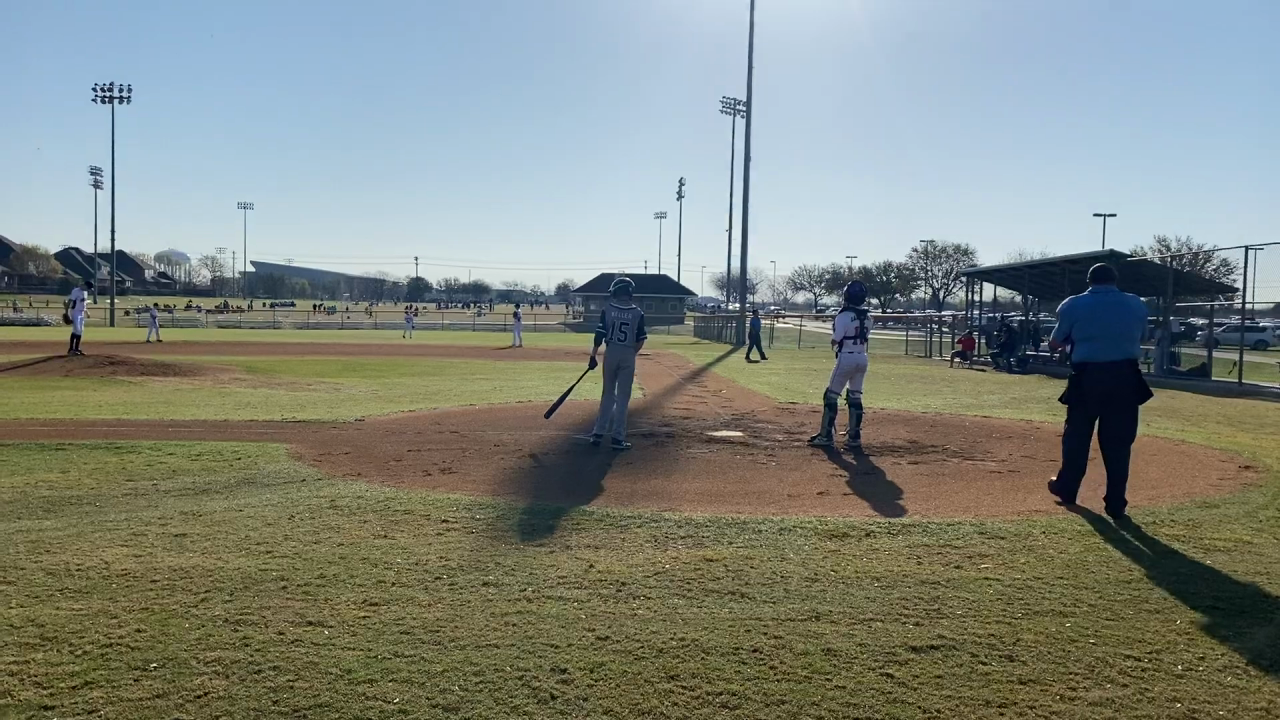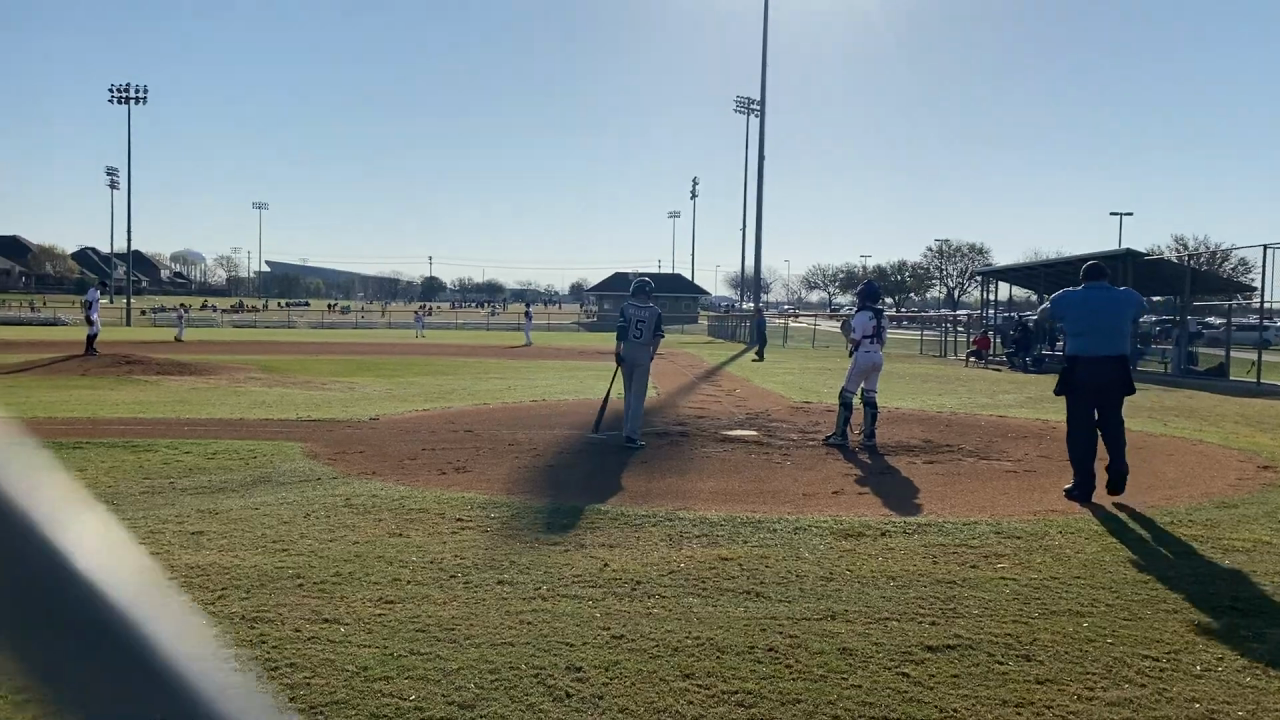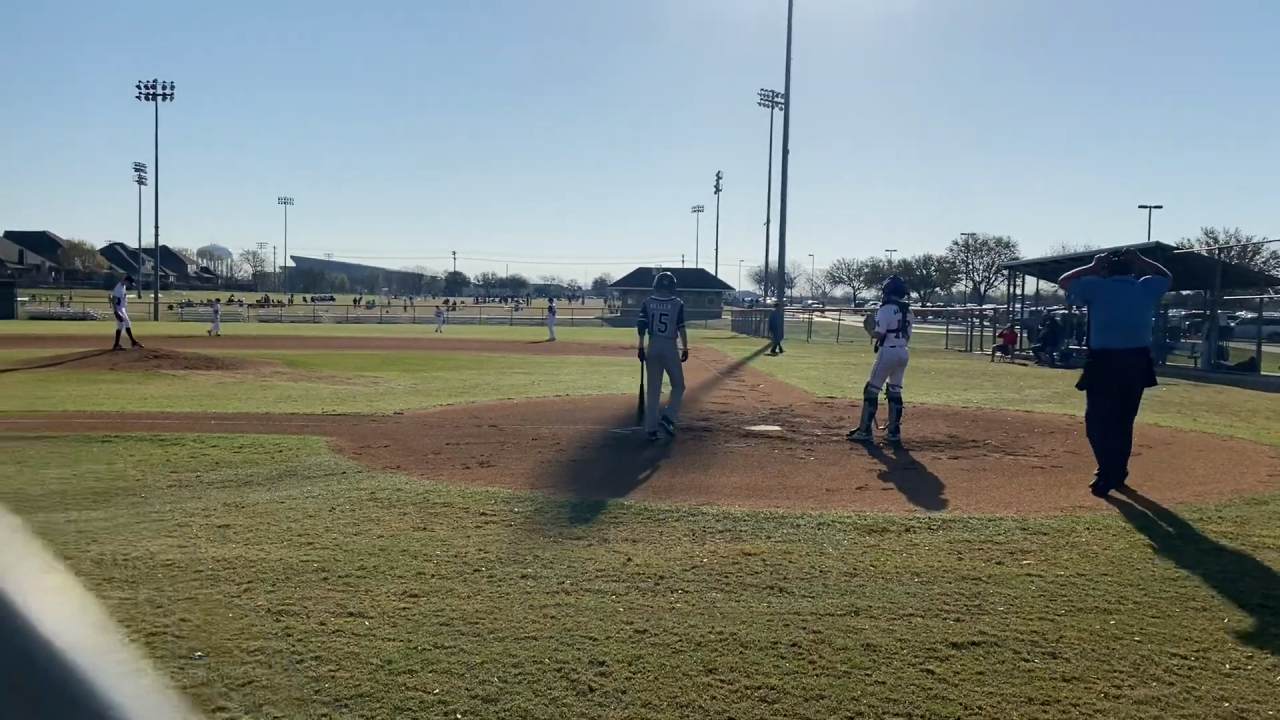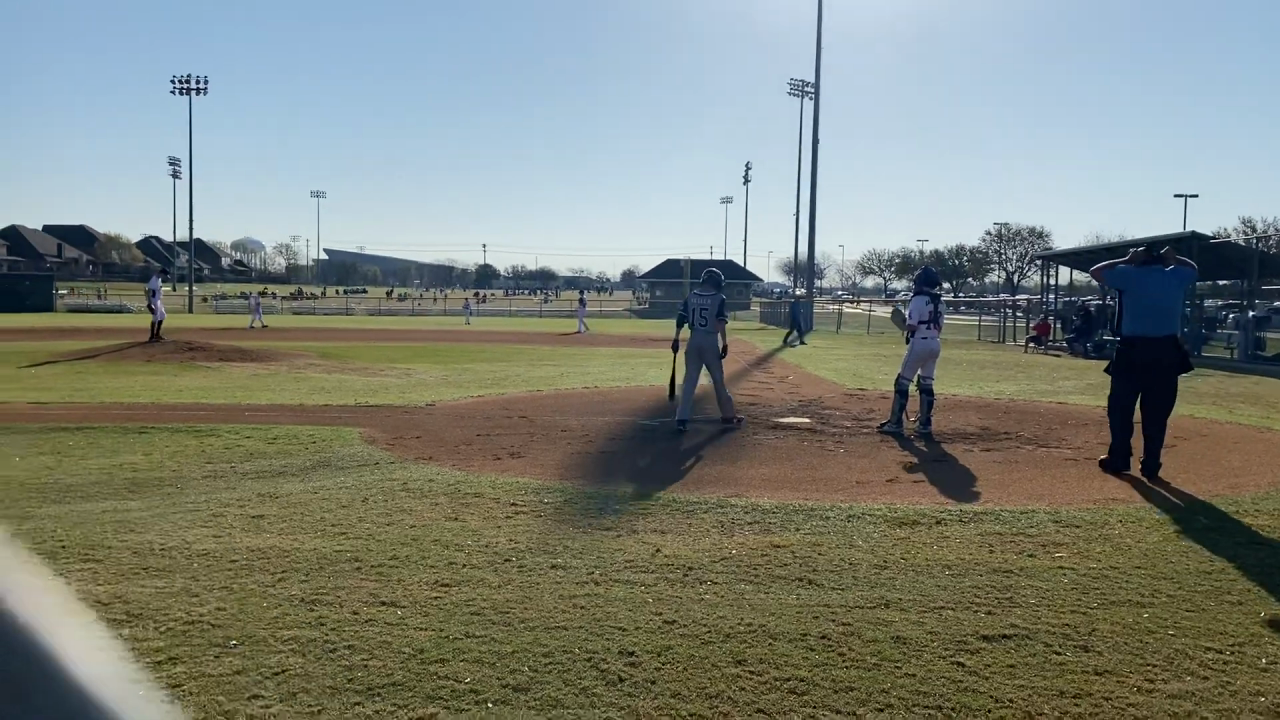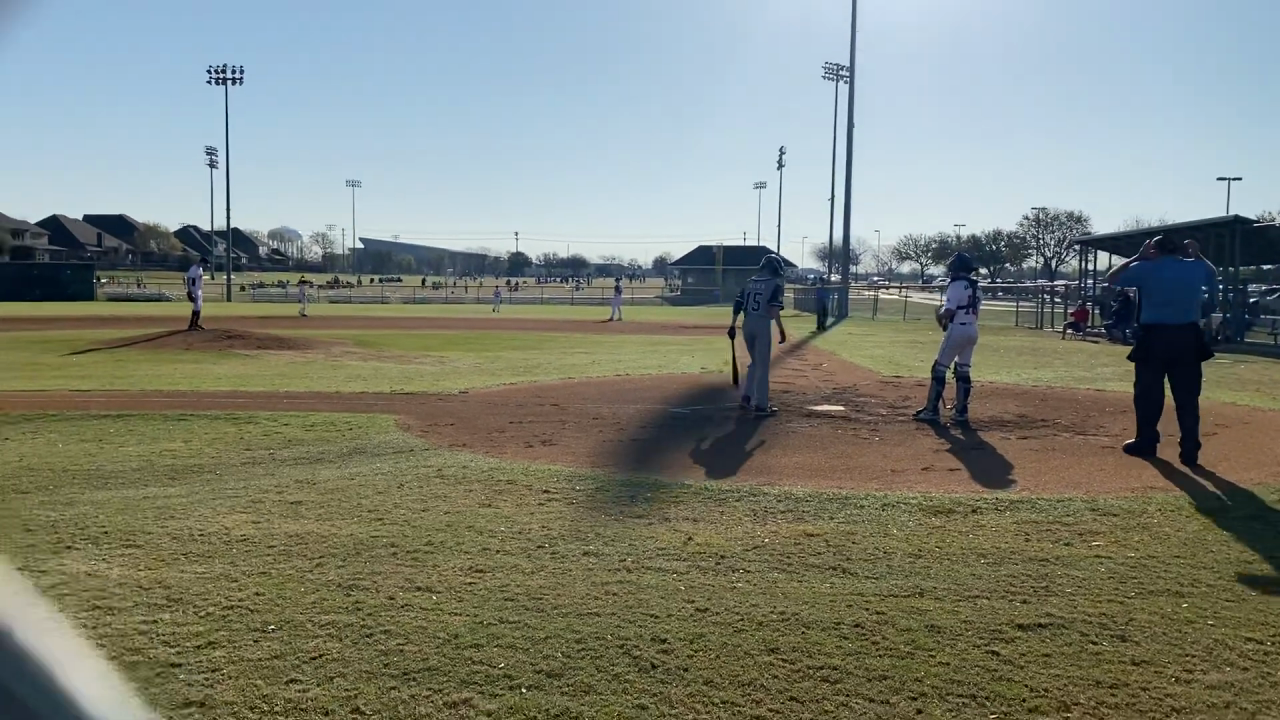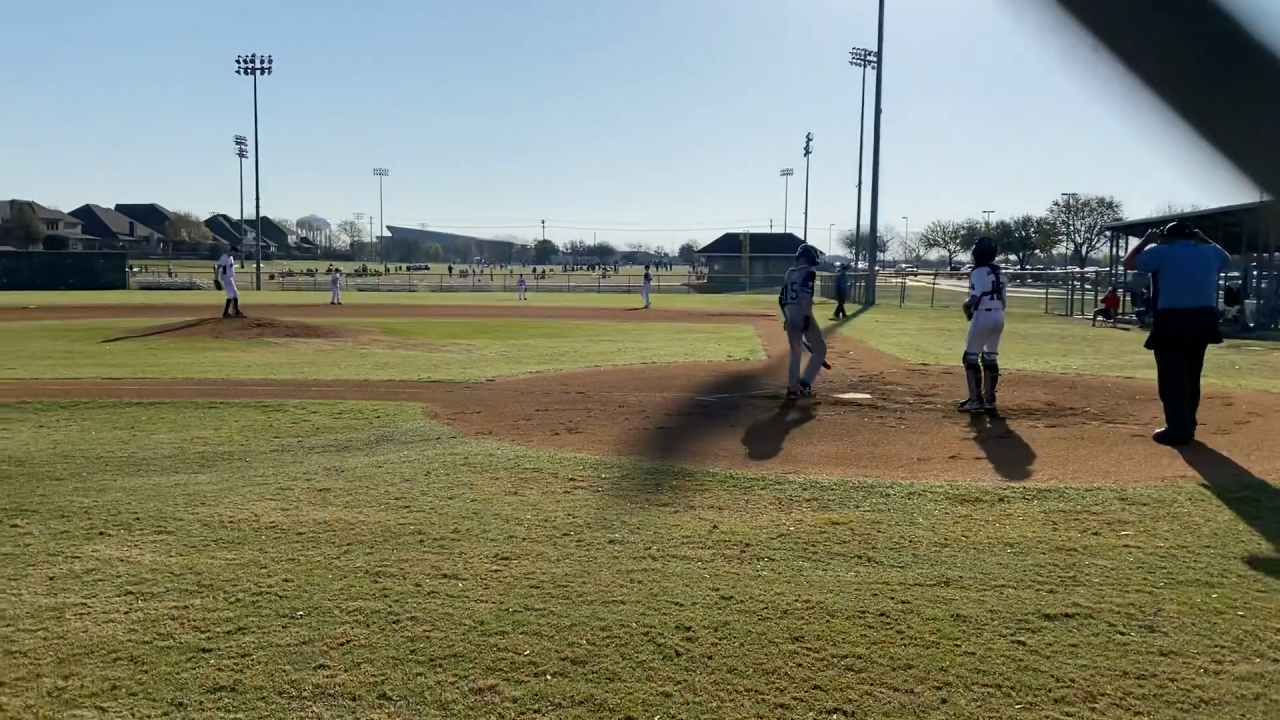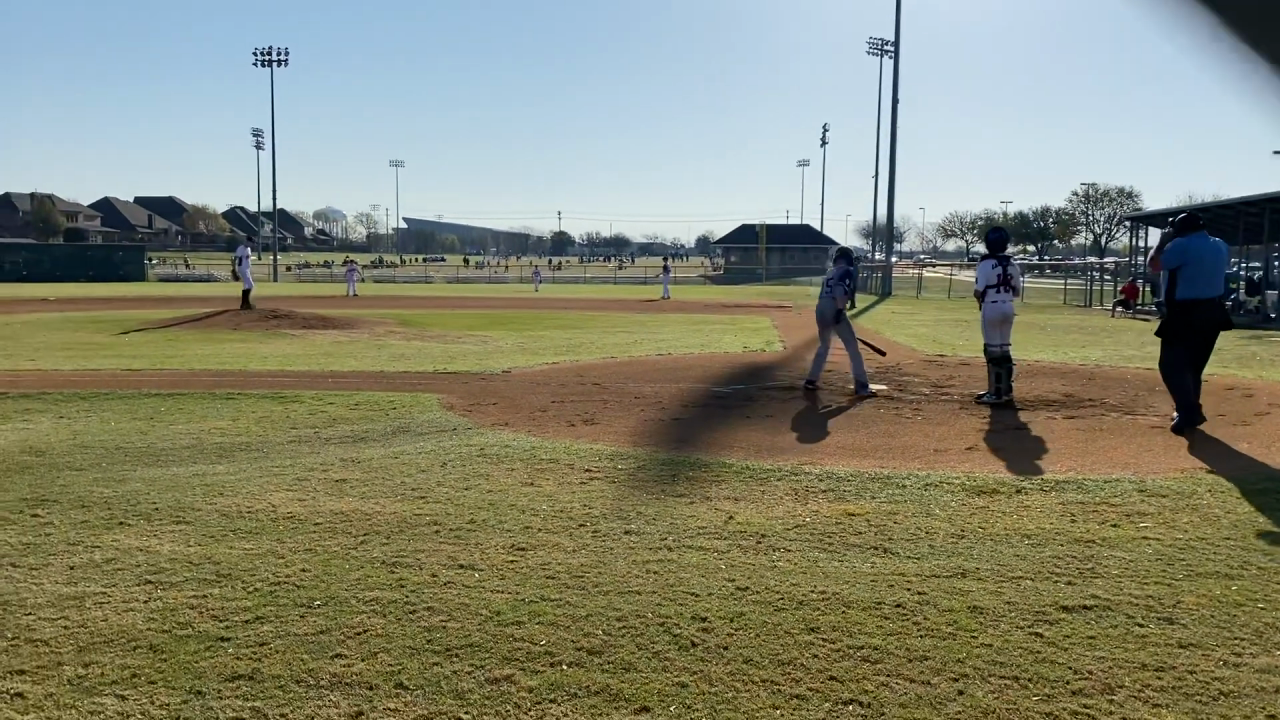
dt=0.4s
person 1, frame 1
left shoulder: (1074, 305)
right shoulder: (1136, 305)
left elbow: (1055, 343)
right elbow: (1141, 339)
left hip: (1088, 377)
right hip: (1125, 377)
left knee: (1076, 437)
right knee: (1118, 442)
left ankle: (1066, 487)
right ankle: (1116, 502)
person 1, frame 2
left shoulder: (1068, 298)
right shoulder: (1127, 297)
left elbow: (1043, 313)
right elbow: (1142, 310)
left hip: (1080, 370)
right hip: (1115, 370)
left knee: (1080, 428)
right knee: (1112, 423)
left ankle: (1083, 486)
right ankle: (1117, 473)
person 1, frame 3
left shoulder: (1097, 287)
right shoulder: (1147, 288)
left elbow: (1063, 282)
right elbow: (1167, 278)
left wrist: (1093, 267)
right wrist: (1140, 260)
left hip: (1104, 363)
right hip: (1137, 362)
left knee: (1098, 419)
right knee: (1124, 420)
left ankle: (1107, 475)
right ankle: (1117, 474)
person 1, frame 4
left shoulder: (1130, 276)
right shoulder: (1176, 278)
left elbow: (1095, 272)
right elbow: (1193, 269)
left wrist: (1127, 261)
right wrist: (1173, 258)
left hip: (1134, 351)
right hip: (1167, 352)
left knee: (1120, 406)
right knee: (1157, 412)
left ankle: (1119, 457)
right ankle: (1151, 465)
person 1, frame 5
left shoulder: (1146, 268)
right shoulder: (1196, 268)
left elbow: (1111, 278)
right elbow: (1212, 275)
left wrist: (1138, 257)
right wrist: (1196, 255)
left hip: (1154, 338)
right hip: (1187, 338)
left knee: (1148, 393)
right knee: (1187, 396)
left ankle: (1145, 442)
right ankle: (1190, 449)
person 1, frame 6
left shoulder: (1162, 252)
right shoulder: (1209, 252)
left elbow: (1129, 263)
right elbow: (1226, 259)
left wrist: (1147, 241)
right wrist: (1204, 240)
left hip: (1171, 321)
right hip: (1203, 320)
left knee: (1171, 377)
right knee: (1192, 374)
left ankle: (1176, 429)
right ankle: (1187, 423)
person 1, frame 7
left shoulder: (1182, 245)
right shoulder: (1220, 246)
left elbow: (1154, 265)
left wrist: (1163, 241)
left hip: (1185, 313)
right hip: (1212, 312)
left knee: (1172, 365)
right knee: (1194, 366)
left ankle: (1189, 414)
right ankle: (1188, 413)
person 2, frame 1
left shoulder: (844, 316)
right shoulder: (867, 318)
left elbow: (834, 341)
right elbow: (864, 339)
left wrist: (835, 331)
left hip: (846, 359)
right hip: (862, 359)
left knee: (831, 396)
right knee: (855, 397)
left ankle: (826, 436)
right ankle: (854, 437)
person 2, frame 2
left shoulder: (861, 315)
right shoulder: (882, 317)
left elbow: (854, 340)
right elbow: (882, 342)
left wrist: (846, 332)
left hip: (862, 358)
right hip: (877, 358)
left knee: (846, 395)
right knee: (870, 396)
left ankle: (840, 435)
right ankle: (869, 437)
person 2, frame 3
left shoulder: (886, 309)
right shoulder: (908, 312)
left elbow: (878, 335)
right elbow: (907, 337)
left hip: (888, 352)
right hip: (903, 353)
left knee: (871, 390)
right knee: (895, 391)
left ankle: (865, 431)
right ankle: (894, 432)
person 2, frame 4
left shoulder: (918, 299)
right shoulder: (940, 302)
left elbow: (911, 326)
right elbow: (939, 328)
left hip: (919, 344)
right hip: (934, 344)
left knee: (903, 382)
right knee: (927, 383)
left ankle: (895, 423)
right ankle: (925, 424)
person 2, frame 5
left shoulder: (956, 284)
right shoulder: (976, 287)
left elbow: (949, 311)
right elbow: (974, 313)
left wrist: (939, 315)
left hip: (957, 330)
right hip: (972, 330)
left knee: (939, 369)
right knee: (963, 370)
left ankle: (932, 410)
right ankle: (961, 412)
person 2, frame 6
left shoulder: (979, 272)
right shoulder: (998, 273)
left elbow: (974, 299)
right elbow: (1002, 302)
left wrist: (966, 306)
left hip: (983, 316)
right hip: (999, 317)
left knee: (971, 357)
right knee: (991, 358)
left ankle: (976, 399)
right ankle: (989, 400)
person 2, frame 7
left shoulder: (985, 264)
right shoulder: (1013, 265)
left elbow: (978, 293)
right elbow: (1016, 292)
left wrist: (980, 297)
left hip: (991, 308)
right hip: (1008, 308)
left knee: (992, 350)
right knee: (1004, 349)
left ankle: (995, 393)
right ankle: (1006, 390)
person 3, frame 1
left shoulder: (607, 310)
right shoulder: (637, 312)
left elbow: (599, 335)
right elbow: (641, 340)
left wrist: (593, 356)
left hip: (610, 354)
right hip: (628, 356)
left knee: (608, 395)
right knee: (623, 398)
left ankle: (598, 433)
right ankle: (618, 438)
person 3, frame 2
left shoulder: (626, 307)
right shoulder: (655, 311)
left elbow: (621, 330)
right elbow: (658, 336)
left wrist: (617, 352)
right wrist: (652, 355)
left hip: (627, 352)
right hip: (643, 354)
left knee: (628, 394)
right knee: (638, 396)
left ankle: (628, 433)
right ankle: (632, 436)
person 3, frame 3
left shoulder: (648, 303)
right shoulder: (677, 303)
left elbow: (641, 326)
right elbow: (681, 328)
left wrist: (641, 347)
right wrist: (685, 349)
left hip: (652, 347)
right hip: (670, 347)
left knee: (653, 389)
right knee: (678, 386)
left ankle: (652, 429)
right ankle: (667, 418)
person 3, frame 4
left shoulder: (691, 297)
right shoulder: (719, 298)
left elbow: (681, 319)
right elbow: (721, 322)
left wrist: (676, 339)
right wrist: (725, 344)
left hip: (693, 340)
right hip: (710, 341)
left knee: (689, 381)
right knee: (718, 380)
left ankle: (682, 419)
right ankle: (728, 416)
person 3, frame 5
left shoulder: (750, 283)
right shoulder: (774, 284)
left elbow: (738, 305)
right elbow: (774, 309)
left wrist: (733, 325)
right wrist: (781, 330)
left hip: (747, 324)
right hip: (762, 325)
left knee: (755, 363)
right knee: (763, 366)
left ankle: (747, 397)
right ankle: (761, 406)
person 3, frame 6
left shoulder: (789, 273)
right shoulder: (809, 272)
left elbow: (781, 299)
right elbow: (805, 295)
right wrist: (807, 316)
left hip: (790, 314)
right hip: (802, 313)
left knee: (795, 352)
right knee: (820, 349)
left ankle: (793, 389)
right ankle: (805, 382)
person 3, frame 7
left shoulder: (830, 272)
right shoulder: (847, 271)
right elbow: (840, 290)
right wrist: (840, 310)
left hip: (820, 308)
right hip: (833, 309)
left knee: (824, 345)
right knee: (852, 346)
left ankle: (811, 380)
right ankle: (861, 385)
